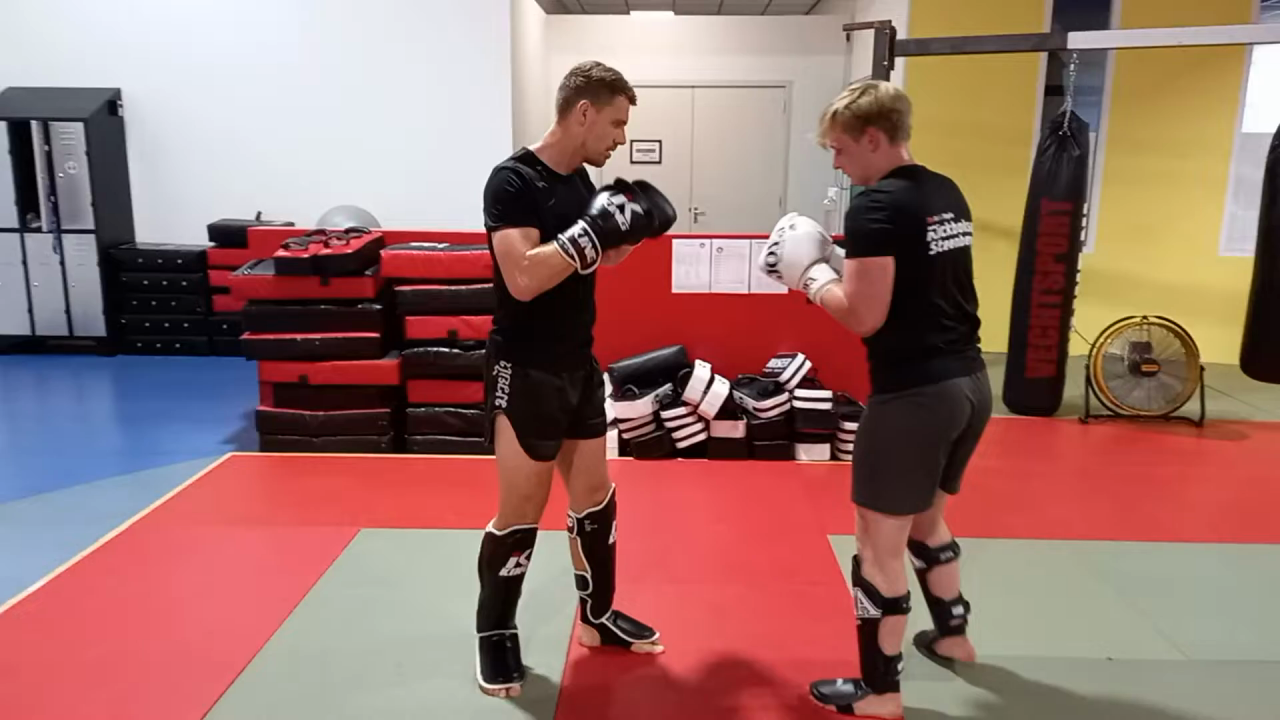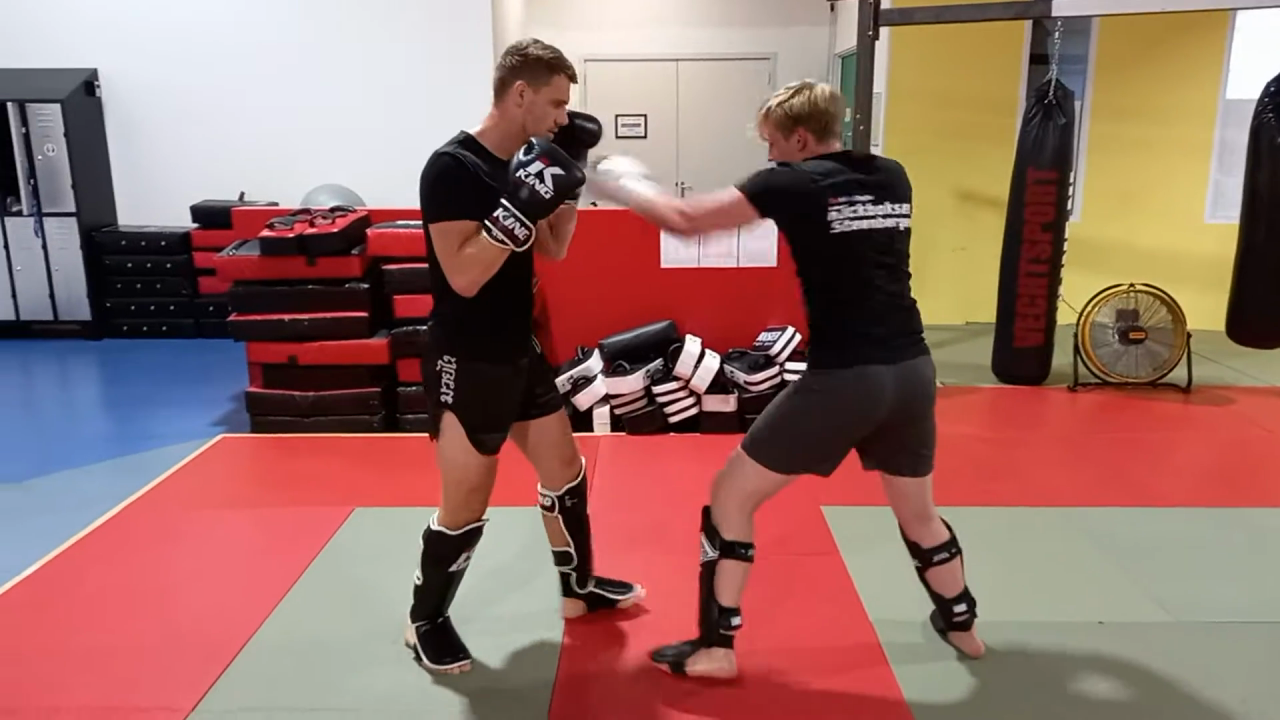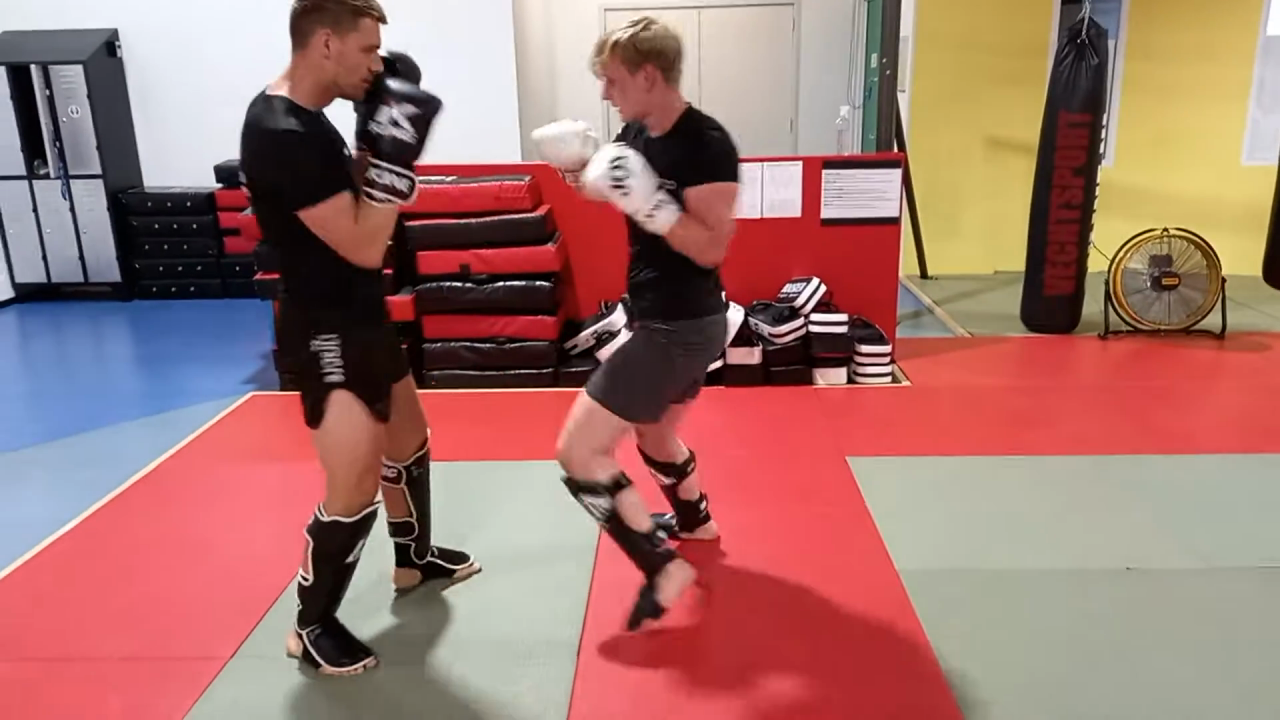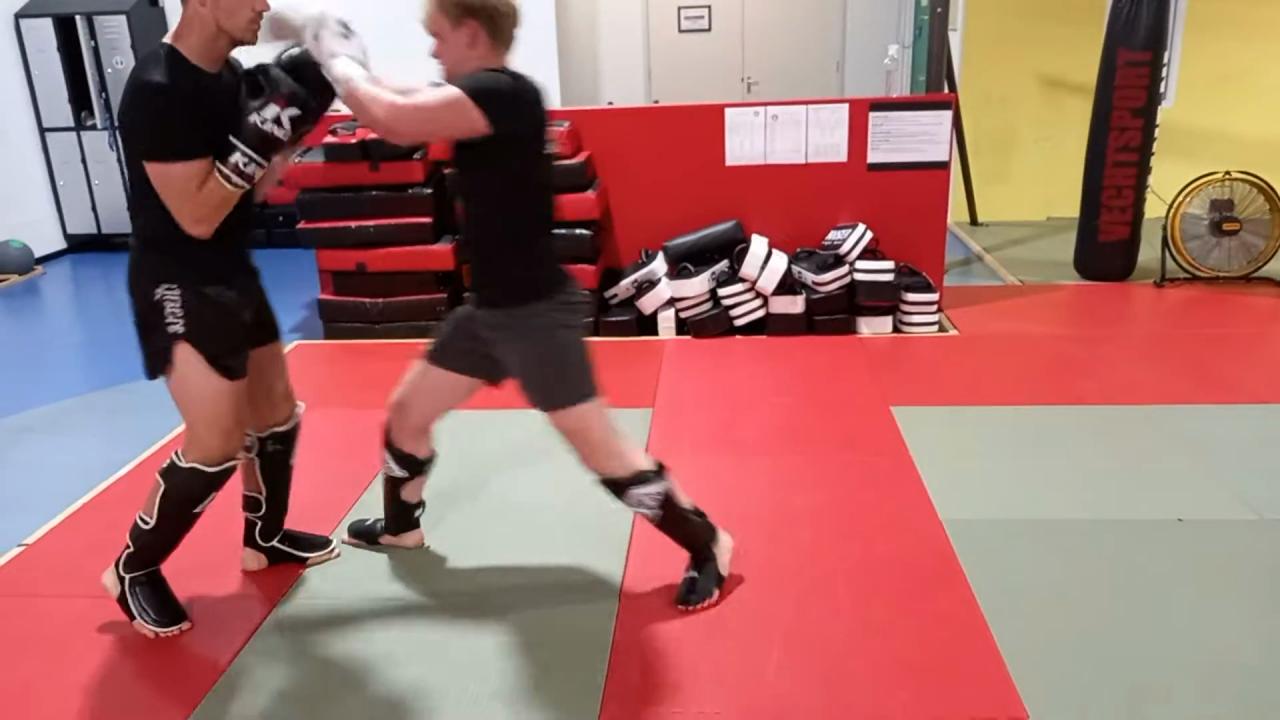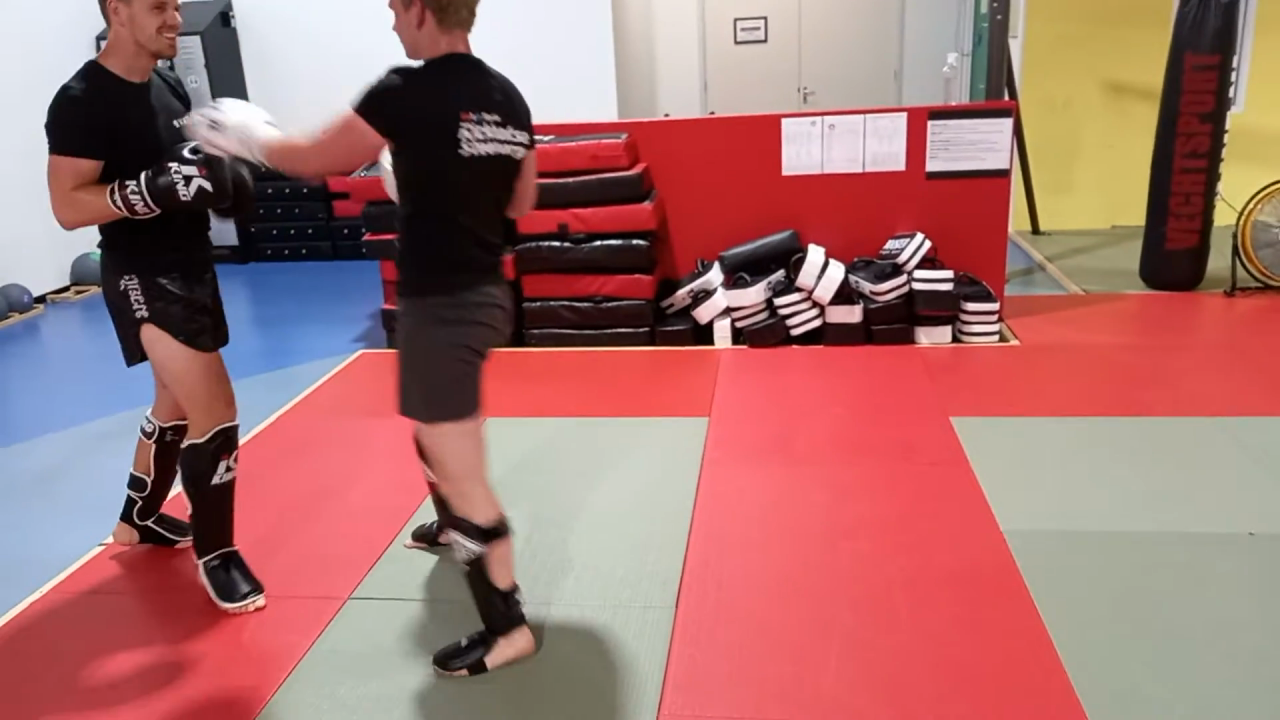
dt=1s
person 1, frame 1
left shoulder: (582, 181)
right shoulder: (512, 180)
left elbow: (600, 259)
right elbow: (523, 279)
left wrist: (634, 227)
right wrist: (596, 224)
left hip: (577, 364)
right hip: (524, 370)
left knee: (595, 497)
right knee: (520, 513)
left ankle: (597, 616)
right ankle: (494, 632)
person 1, frame 2
left shoulder: (516, 163)
right shoulder: (452, 168)
left elbow: (546, 248)
right elbow: (464, 278)
left wrist: (564, 170)
right wrist: (524, 203)
left hip: (517, 352)
right hip: (464, 362)
left knee: (565, 470)
right knee: (465, 509)
left ankle: (580, 584)
right ankle: (426, 622)
person 1, frame 3
left shoulder: (306, 116)
right shoulder: (280, 134)
left elbow: (355, 202)
right elbow: (364, 247)
left wrist: (392, 134)
right wrist: (396, 150)
left hip: (360, 317)
right hip: (326, 333)
left knee: (409, 442)
right knee: (352, 492)
left ankle: (415, 556)
right ankle: (312, 625)
person 1, frame 4
left shoulder: (224, 70)
right shoulder: (159, 90)
left elbow: (260, 183)
right elbow: (198, 218)
left wrist: (296, 113)
right wrist: (260, 134)
left hip: (229, 274)
right hip: (177, 288)
left knee: (275, 417)
right knee: (218, 445)
left ankle: (267, 537)
right ankle: (134, 570)
person 1, frame 5
left shoulder: (170, 87)
right shoulder: (80, 100)
right elbow: (68, 207)
left wrist: (223, 181)
right wrist: (153, 191)
left hip: (191, 267)
right hip: (141, 280)
left knee: (176, 403)
right knee: (215, 410)
left ankle: (139, 518)
right ankle: (216, 555)
person 2, frame 1
left shoulder: (875, 206)
right shoulder: (947, 194)
left elbow: (864, 317)
left wrist: (809, 272)
right wrist: (833, 260)
left hip: (913, 395)
right hip: (969, 384)
left knee: (880, 544)
right knee: (927, 517)
right ankle: (951, 632)
person 2, frame 2
left shoulder: (792, 182)
right shoulder: (892, 178)
left elbow: (686, 218)
left wrist: (623, 182)
left hip: (842, 378)
right hip: (910, 370)
left knee: (730, 496)
right knee: (918, 509)
left ankle: (714, 646)
right ankle: (961, 623)
person 2, frame 3
left shoulder: (702, 145)
right shoulder: (640, 133)
left elbow: (709, 248)
right elbow: (593, 181)
left wrist: (644, 198)
right wrist: (578, 159)
left hip: (670, 325)
right hip: (678, 317)
left knee: (579, 455)
right knee: (652, 432)
left ankle: (663, 570)
right ankle: (693, 516)
person 2, frame 4
left shoulder: (501, 93)
right shoulder: (483, 97)
left elbow: (389, 120)
right elbow: (397, 108)
left wrist: (338, 57)
right wrist: (347, 59)
left hip: (536, 315)
right hip: (490, 309)
left knee: (602, 455)
right knee: (404, 413)
left ankle: (704, 544)
right ankle: (400, 523)
person 2, frame 5
left shoulder: (411, 90)
right shoulder: (509, 99)
left elbow: (311, 160)
left wrist: (244, 131)
left hip: (442, 308)
right hip: (488, 295)
left knee: (460, 476)
right knee: (436, 430)
left ankle: (504, 624)
right ankle: (458, 530)
